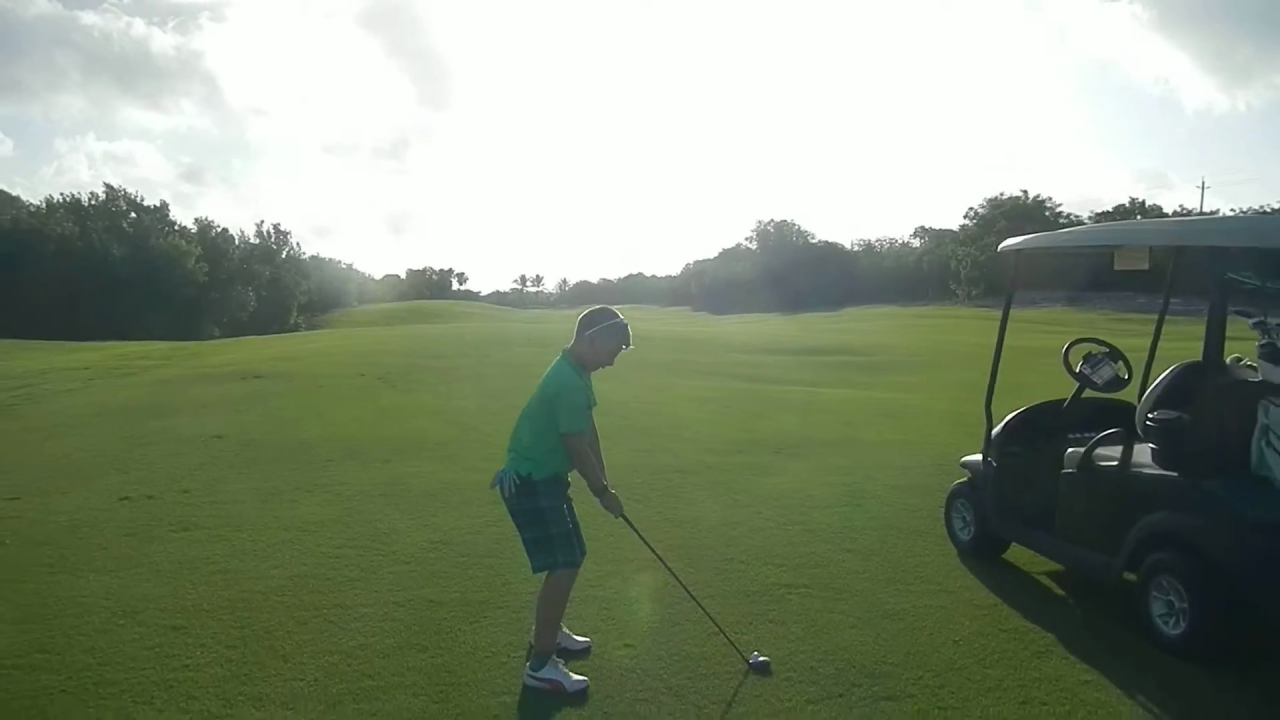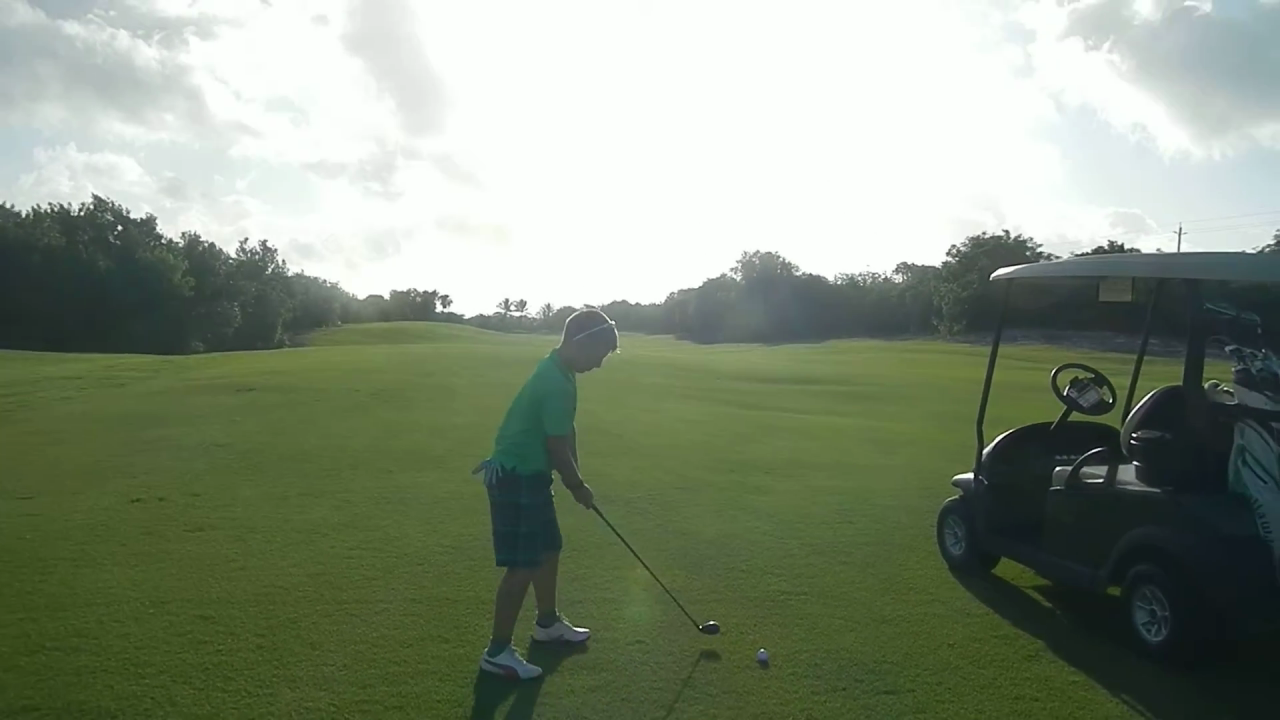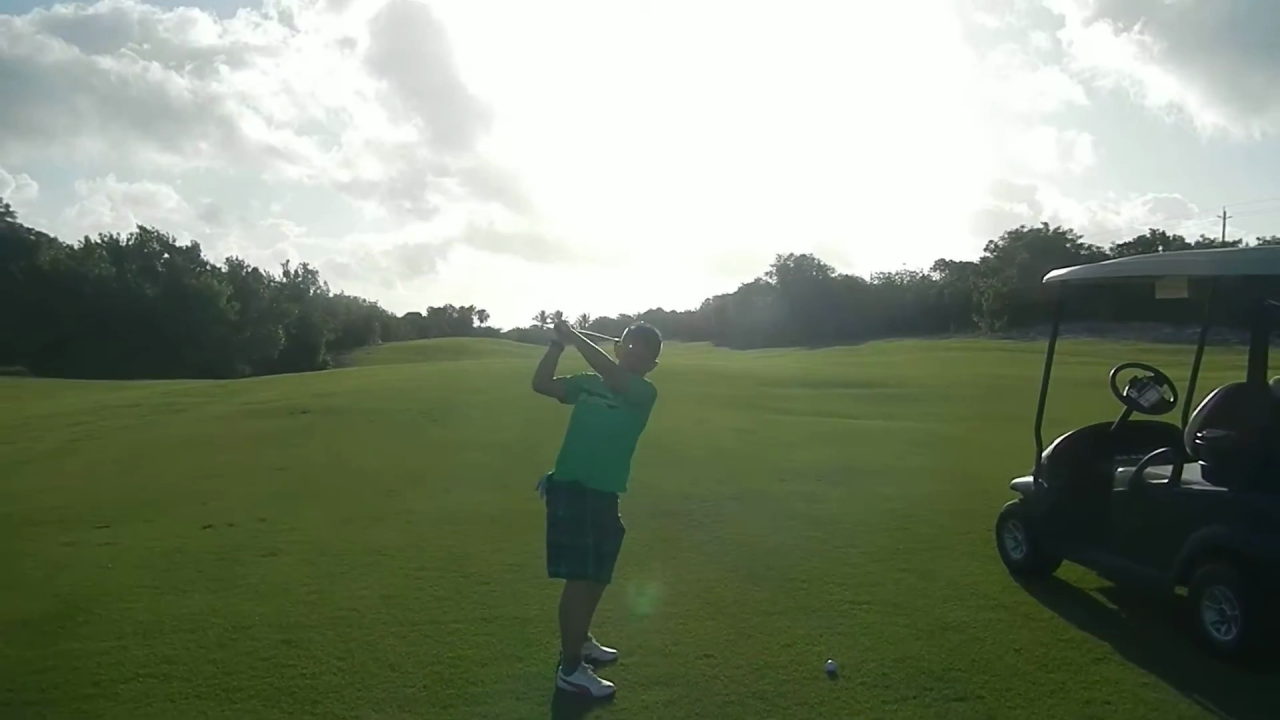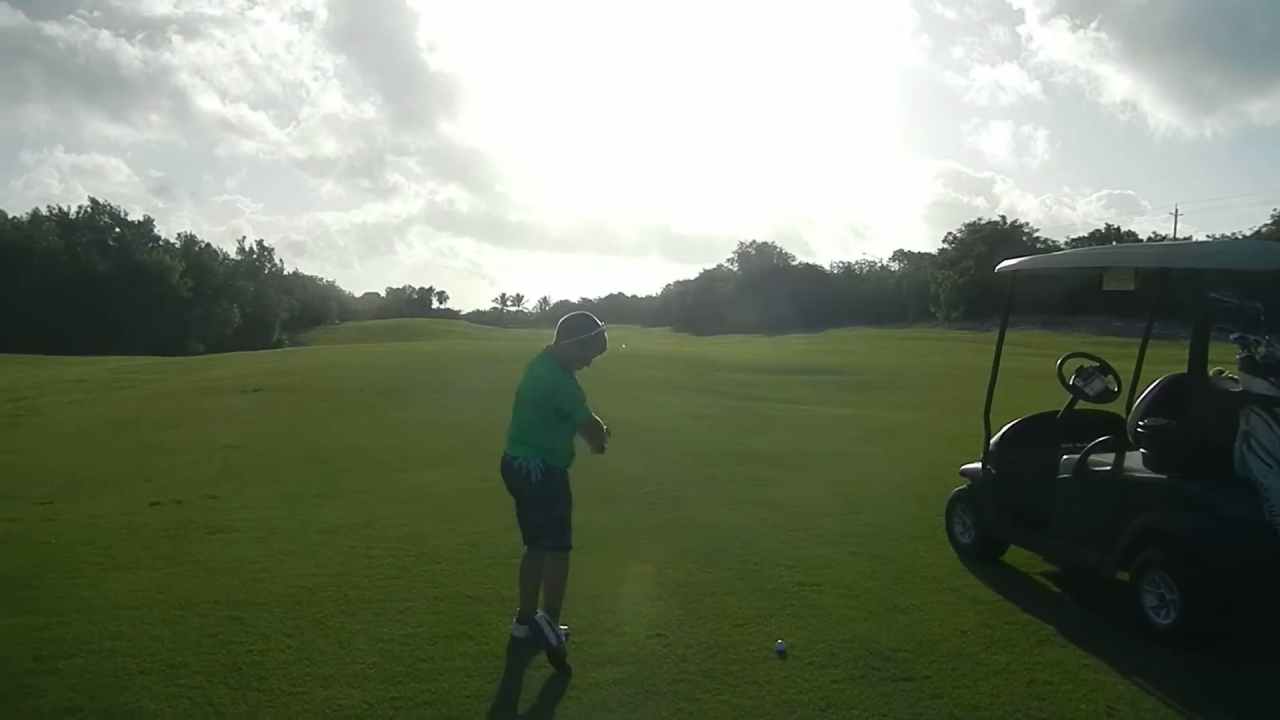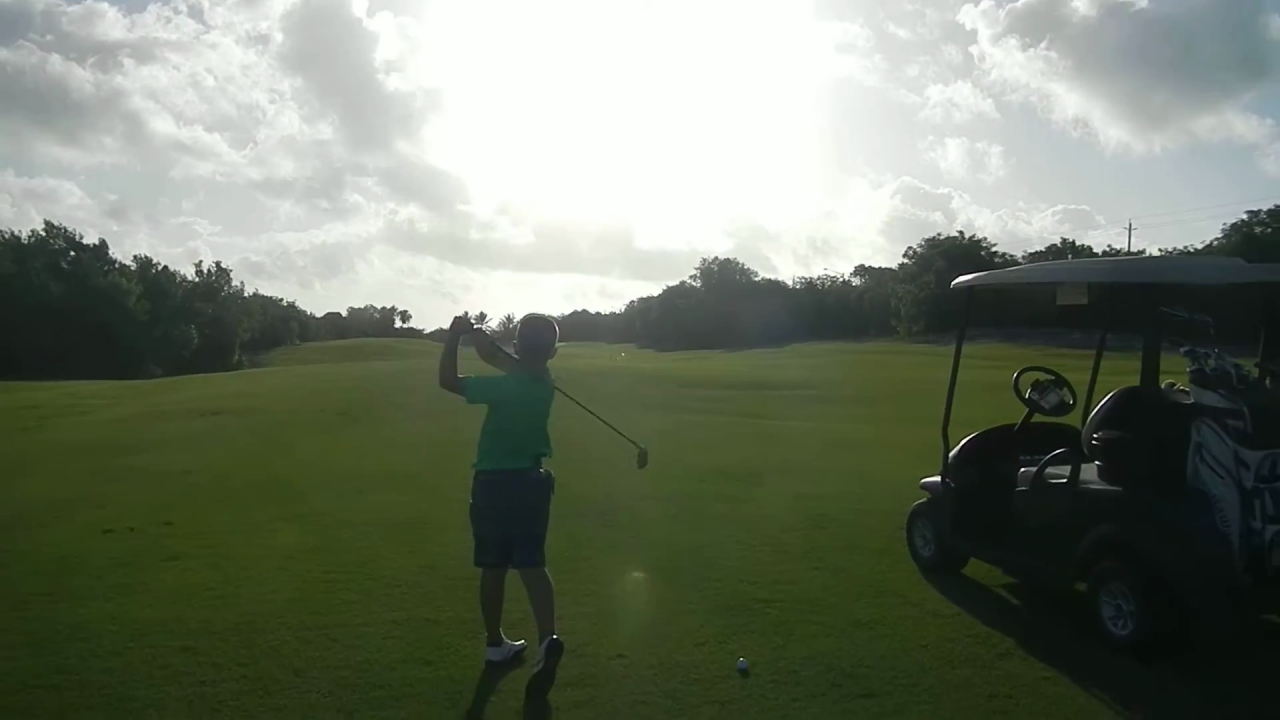
dt=1s
person 1, frame 1
left shoulder: (576, 373)
right shoulder: (566, 383)
left elbow: (589, 431)
right elbow: (576, 446)
left wrist: (604, 482)
right wrist: (602, 491)
left hip: (545, 476)
right hip: (530, 482)
left knee: (570, 557)
right knee: (563, 566)
left ankle: (549, 630)
right ankle: (540, 664)
person 1, frame 2
left shoulder: (561, 374)
right shoulder: (555, 385)
left elbow: (568, 431)
right elbow: (557, 447)
left wrist: (574, 477)
right wrist: (577, 486)
left hip: (531, 473)
right hip: (516, 477)
left knee: (547, 550)
right knee: (523, 564)
left ankle: (549, 620)
right ankle: (498, 651)
person 1, frame 3
left shoulder: (644, 393)
right shoulder: (587, 382)
left elbow: (610, 371)
right elbow: (541, 384)
left wrist: (573, 336)
right wrist: (559, 343)
left hip: (604, 493)
right hip: (569, 488)
left knee: (597, 576)
right knee: (579, 578)
left ankle: (580, 640)
right ankle: (570, 667)
person 1, frame 4
left shoulder: (543, 362)
right shoulder: (563, 385)
right elbow: (593, 433)
left wrist: (591, 429)
right wrist: (601, 435)
left hip: (520, 465)
right hip: (540, 470)
left knee: (537, 544)
right knee: (555, 546)
left ankle: (527, 617)
right ankle: (548, 621)
person 1, frame 5
left shoulder: (506, 386)
right shoulder: (543, 381)
left elbow: (448, 380)
right elbow: (496, 356)
left wrist: (454, 337)
right wrist: (477, 335)
left hip: (493, 482)
right hip: (530, 480)
left knee: (493, 566)
right knee: (532, 564)
left ankle: (496, 642)
right ankle: (547, 639)
